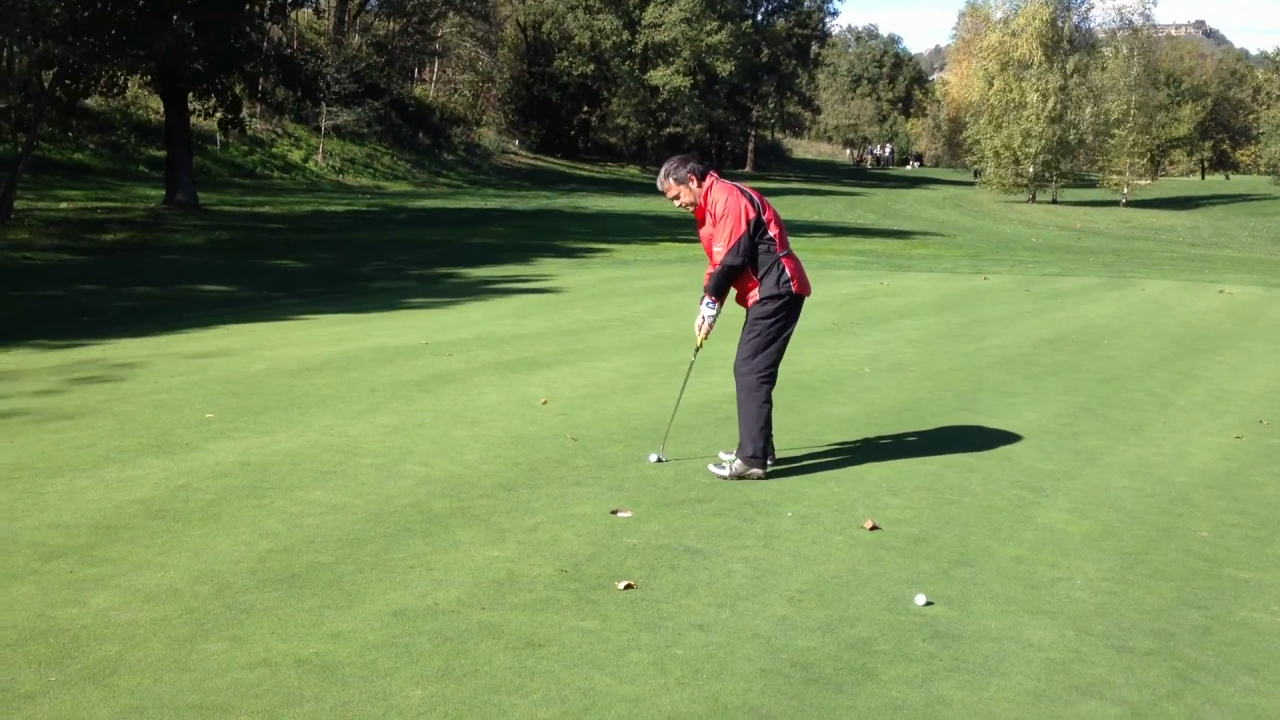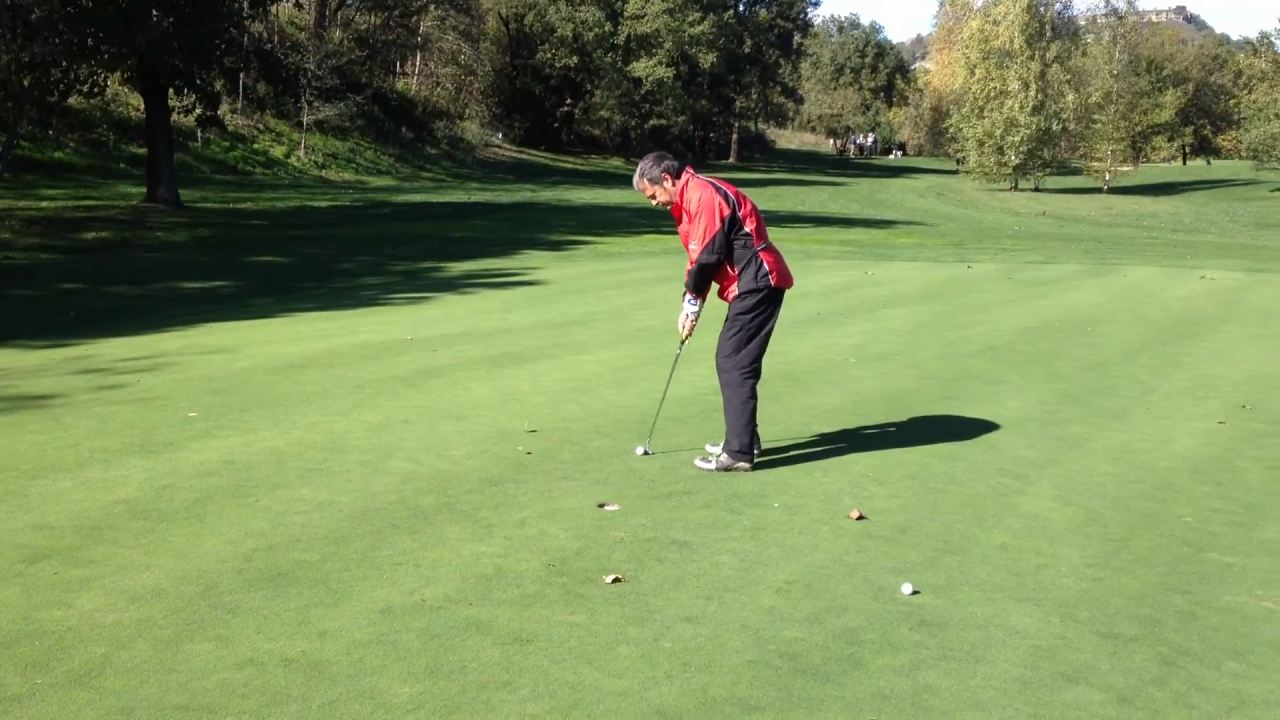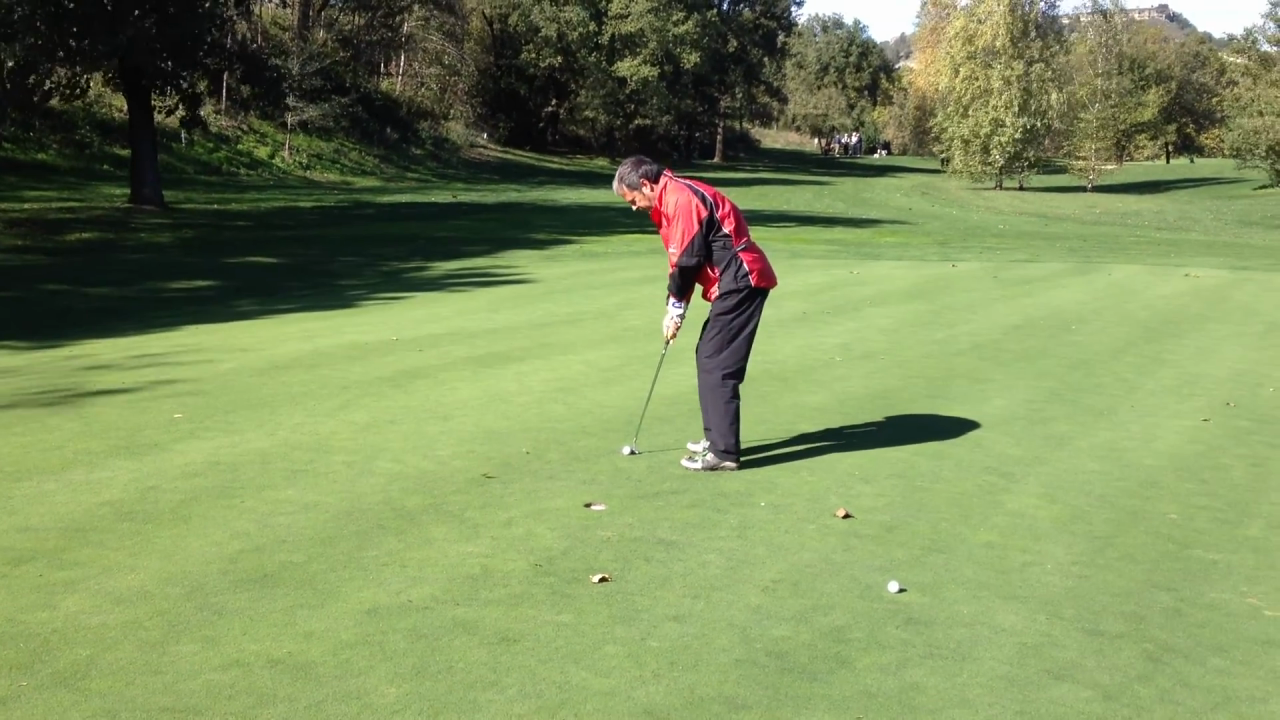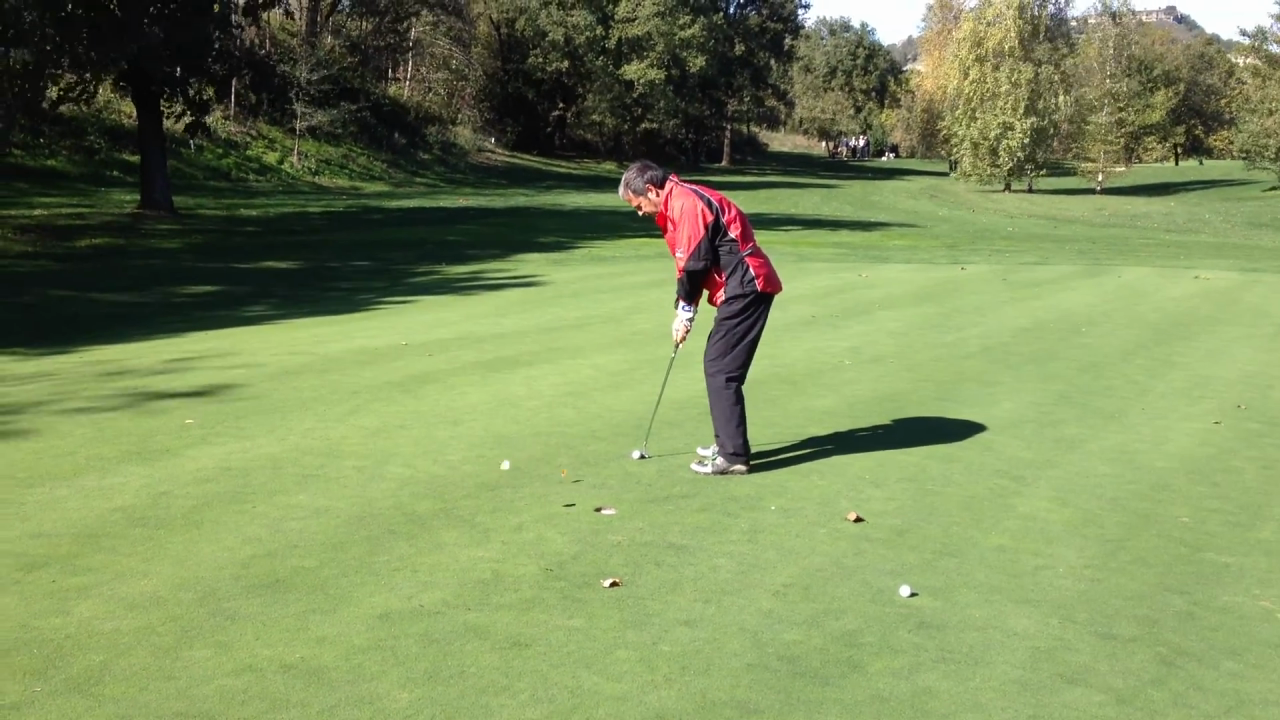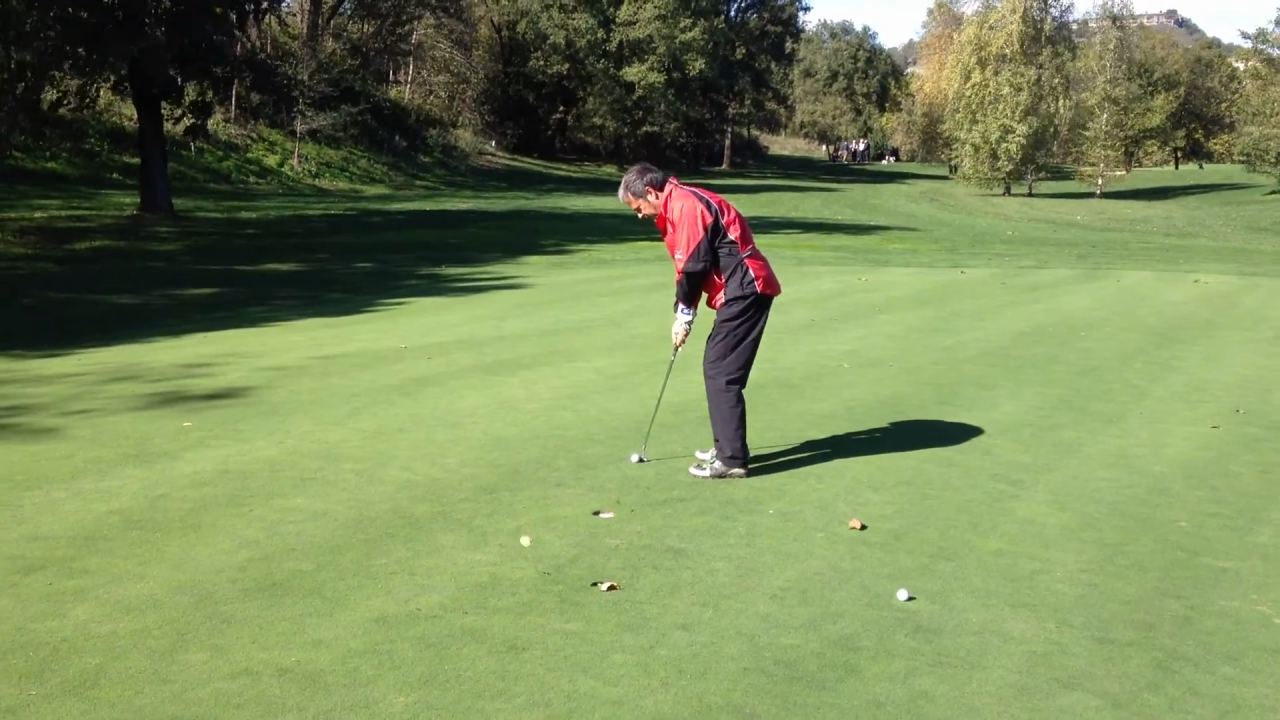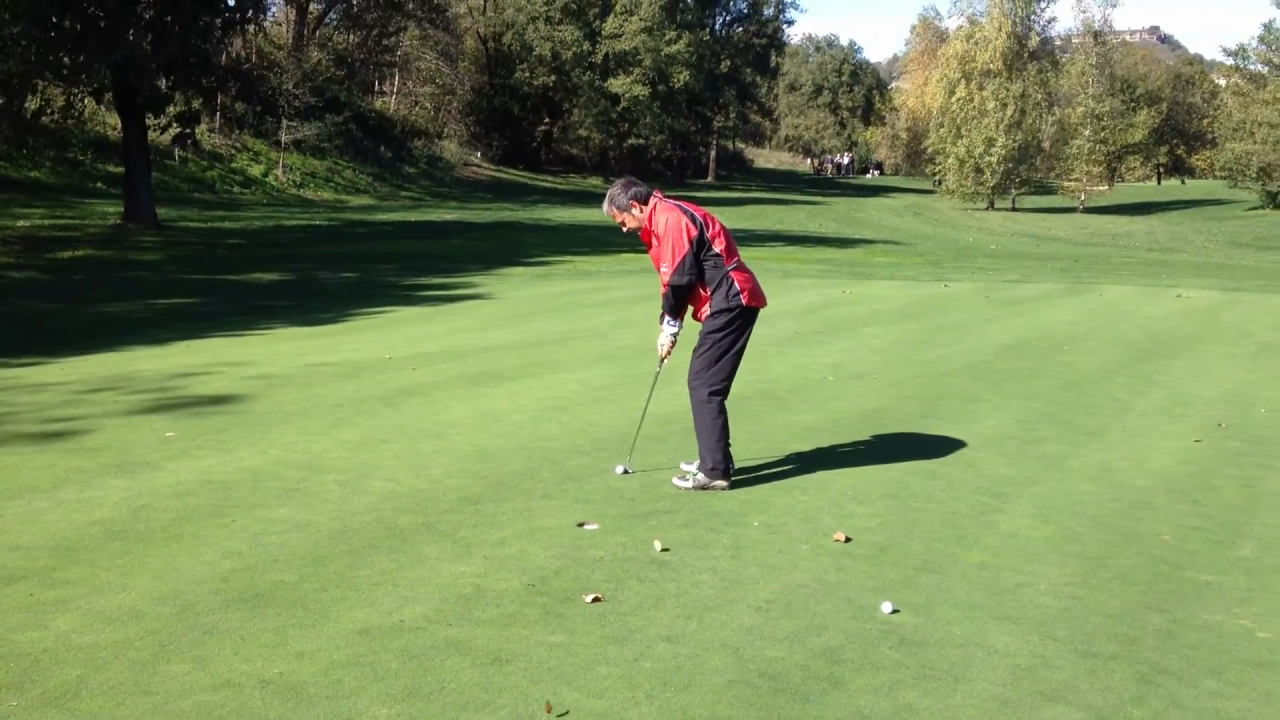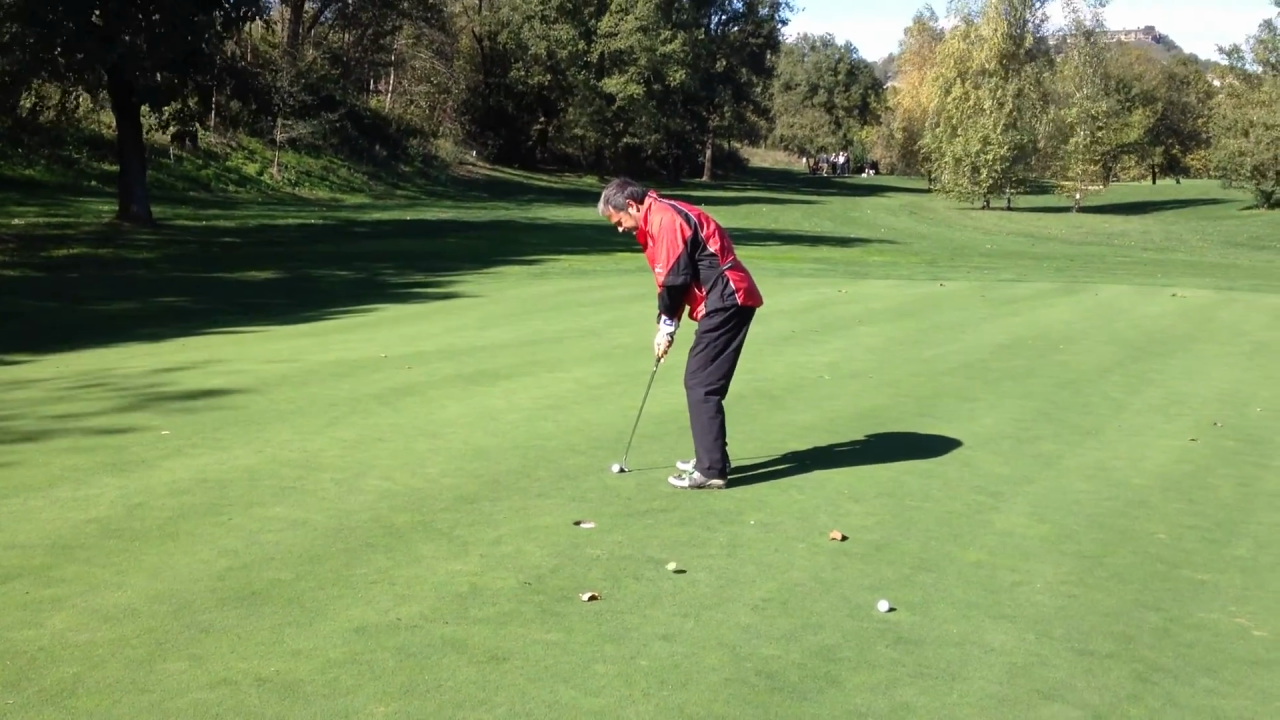
dt=0.2s
person 1, frame 1
left shoulder: (727, 197)
right shoulder: (708, 206)
left elbow: (732, 258)
right elbow: (718, 261)
left wrist: (710, 300)
right wrist: (707, 306)
left hip: (777, 288)
right hip: (764, 292)
left knee: (751, 369)
right knee: (750, 368)
left ankle: (752, 458)
right ankle: (758, 448)
person 1, frame 2
left shoulder: (702, 194)
right shoulder: (687, 200)
left elbow: (708, 256)
right elbow: (699, 257)
left wrist: (692, 299)
right wrist: (690, 304)
left hip: (757, 281)
right hip: (747, 284)
left knee: (733, 363)
right knee: (730, 360)
left ankle: (739, 452)
right ankle: (744, 438)
person 1, frame 3
left shoulder: (680, 198)
right shoulder: (671, 198)
left elbow: (688, 258)
right elbow: (681, 258)
left wrist: (676, 304)
right wrist: (674, 306)
left hip: (740, 280)
right hip: (737, 281)
left knee: (717, 364)
right knee: (709, 356)
left ankle: (724, 451)
right ankle: (718, 436)
person 1, frame 4
left shoulder: (685, 203)
right shoulder: (677, 203)
left elbow: (695, 263)
right elbow: (689, 263)
left wrist: (685, 309)
right wrist: (683, 310)
left hip: (746, 286)
right hip: (743, 286)
left knee: (720, 368)
right knee: (718, 364)
left ankle: (733, 455)
right ankle: (729, 442)
person 1, frame 5
left shoulder: (685, 205)
right shoulder: (677, 206)
left elbow: (694, 265)
right elbow: (688, 265)
left wrist: (685, 312)
right wrist: (682, 312)
left hip: (745, 289)
right hip: (741, 289)
left knee: (720, 371)
right knee: (718, 367)
left ankle: (732, 459)
right ankle: (729, 446)
person 1, frame 6
left shoulder: (669, 218)
right shoulder: (662, 219)
left elbow: (680, 278)
right elbow: (674, 278)
left wrist: (670, 324)
right wrist: (668, 325)
left hip: (730, 301)
right hip: (728, 302)
left knee: (703, 383)
right knee: (706, 381)
left ankle: (714, 471)
right ankle: (714, 460)
person 1, frame 7
left shoulder: (664, 219)
right shoulder: (658, 218)
left elbow: (675, 279)
right elbow: (672, 278)
left wrist: (666, 325)
right wrist: (666, 325)
left hip: (727, 300)
right hip: (726, 300)
left knee: (700, 383)
right knee: (702, 380)
left ankle: (711, 469)
right ankle: (712, 457)
